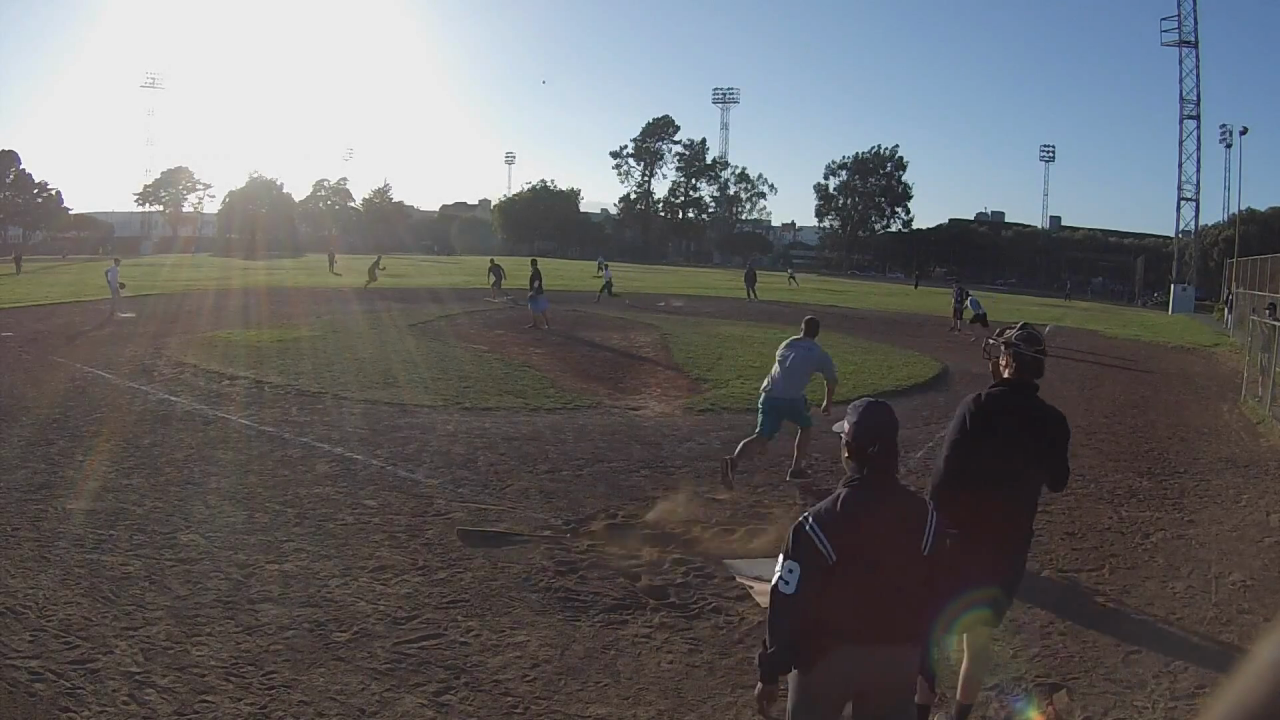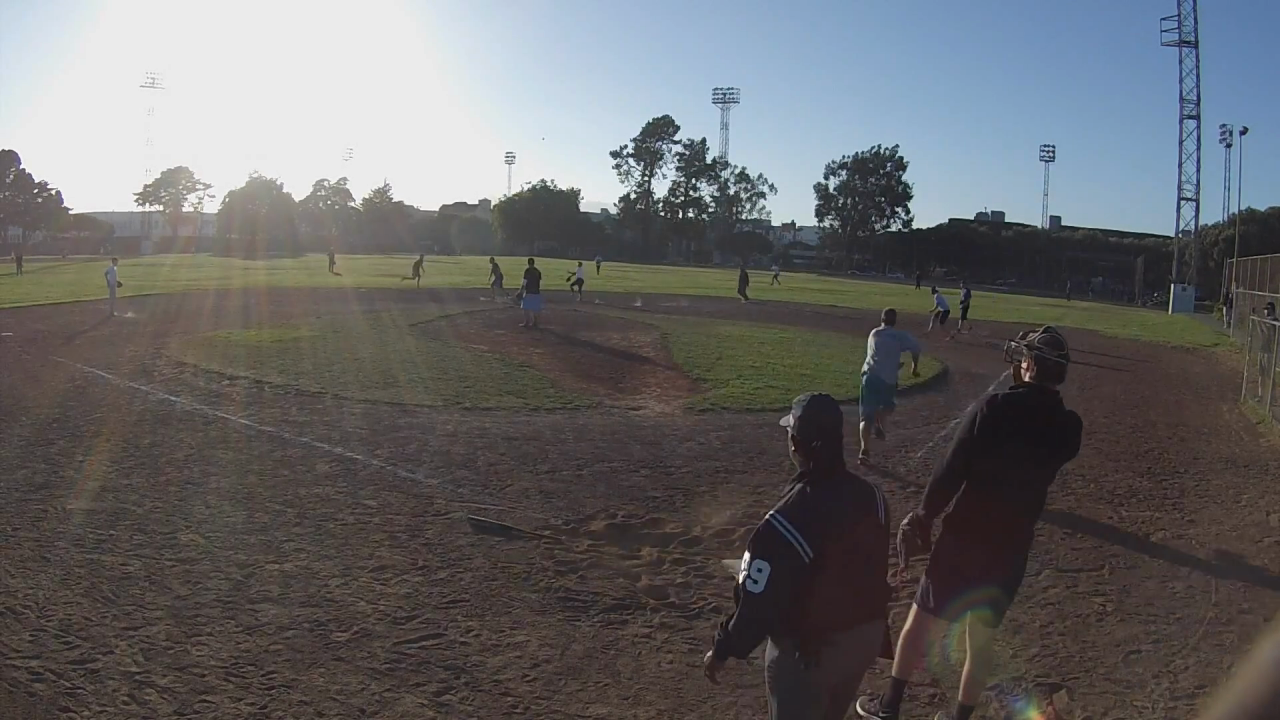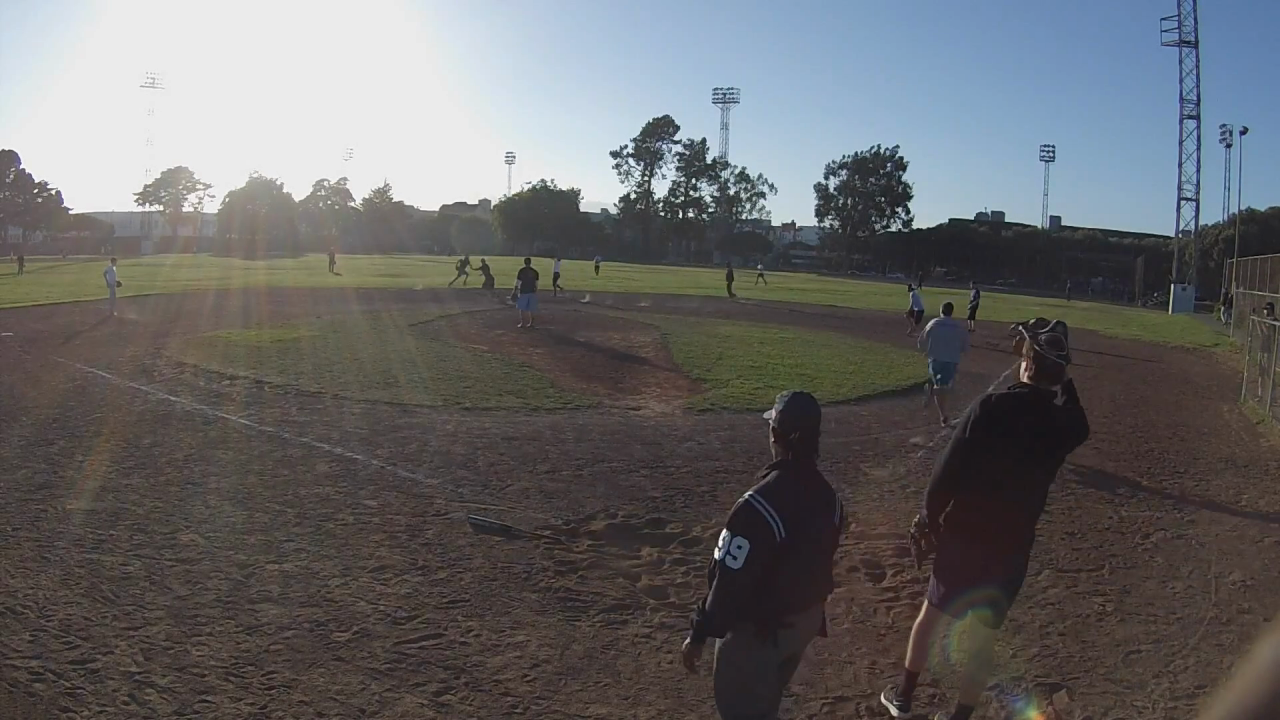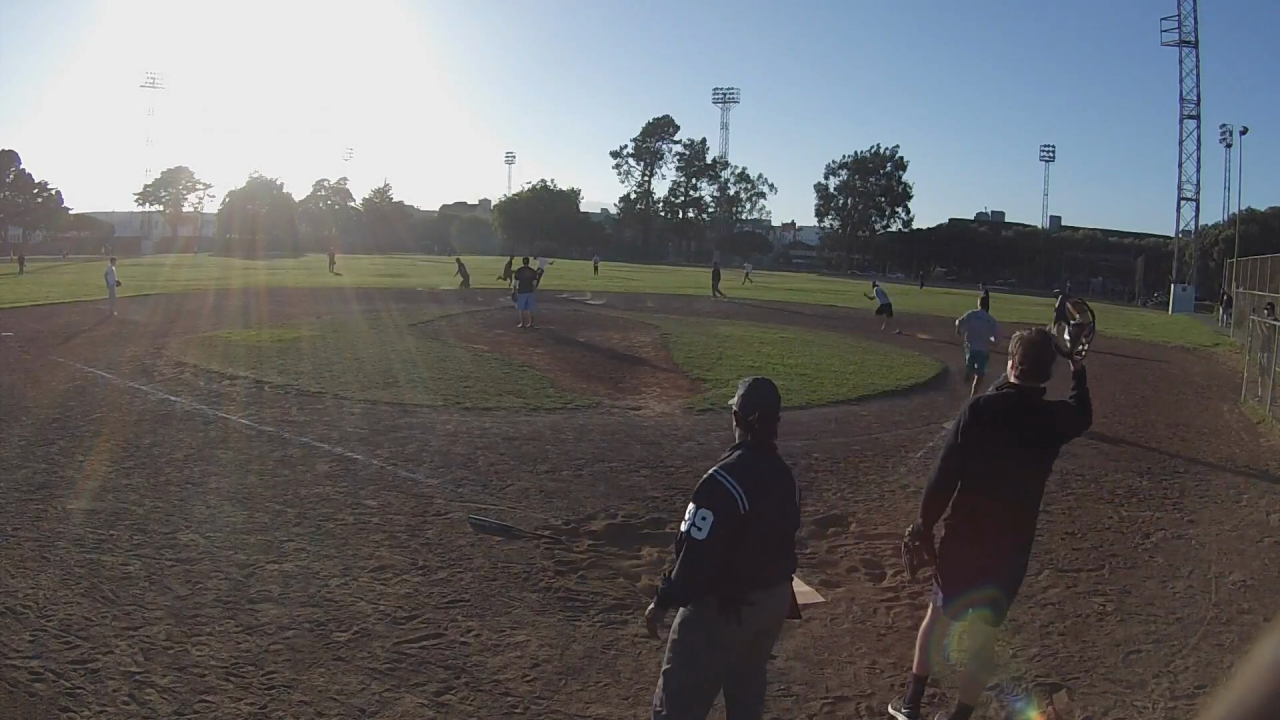
dt=0.4s
person 1, frame 1
left shoulder: (979, 408)
right shoulder: (1053, 421)
left elbow: (946, 475)
right elbow: (1058, 481)
left hip: (963, 538)
right hip: (1011, 544)
right knee: (979, 637)
person 1, frame 2
left shoulder: (994, 407)
right shoulder: (1068, 426)
left elbow: (952, 468)
left wrist: (924, 515)
right wrist: (1039, 397)
left hip: (965, 534)
right hip: (1012, 545)
left knee: (924, 618)
right knee: (981, 637)
person 1, frame 3
left shoulder: (990, 406)
right shoulder: (1062, 424)
left elbow: (949, 468)
left wrist: (930, 515)
right wrist: (1063, 382)
left hip: (963, 533)
right hip: (1012, 544)
left knee: (933, 613)
right knee: (982, 636)
person 1, frame 4
left shoulder: (978, 409)
right shoulder: (1054, 419)
left elbow: (945, 473)
right elbow: (1082, 413)
left wrist: (924, 524)
right wrist: (1079, 370)
left hip: (964, 534)
right hip: (1012, 543)
left knee: (938, 615)
right knee: (982, 636)
person 2, frame 1
left shoulder: (821, 523)
right shoulder: (924, 515)
left elbow: (793, 608)
right elbow: (934, 596)
left wrist: (769, 671)
right wrist: (919, 646)
left hip: (828, 657)
right hip: (899, 655)
person 2, frame 2
left shoulder: (787, 521)
right shoulder: (871, 497)
left elbow: (758, 601)
right elbow: (876, 570)
left wrist: (723, 649)
left hip: (806, 649)
right hip: (866, 635)
person 2, frame 3
left shoulder: (760, 502)
right shoulder: (828, 496)
left elbow: (731, 579)
left wrist: (699, 633)
left hip: (757, 628)
right hip: (806, 618)
person 2, frame 4
left shoulder: (723, 479)
right shoulder: (784, 477)
left elbow: (697, 553)
left wrist: (664, 600)
left hip: (721, 605)
right hip: (773, 599)
right knee: (748, 692)
